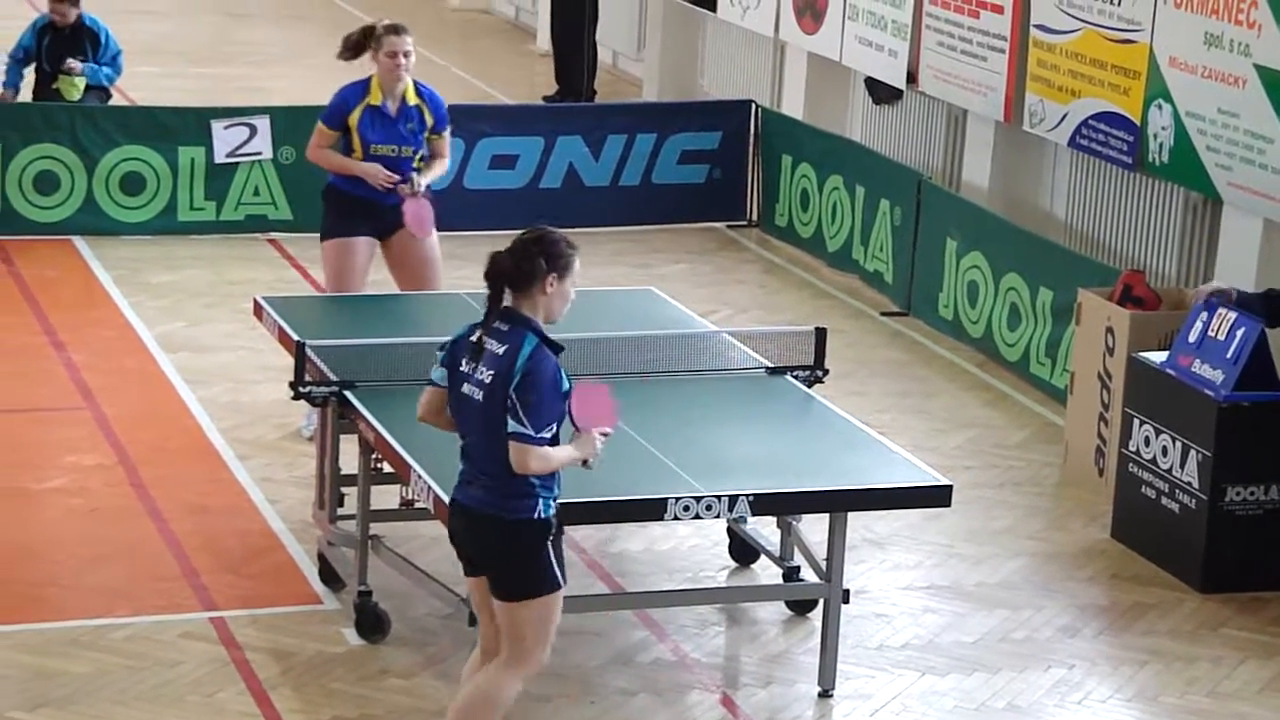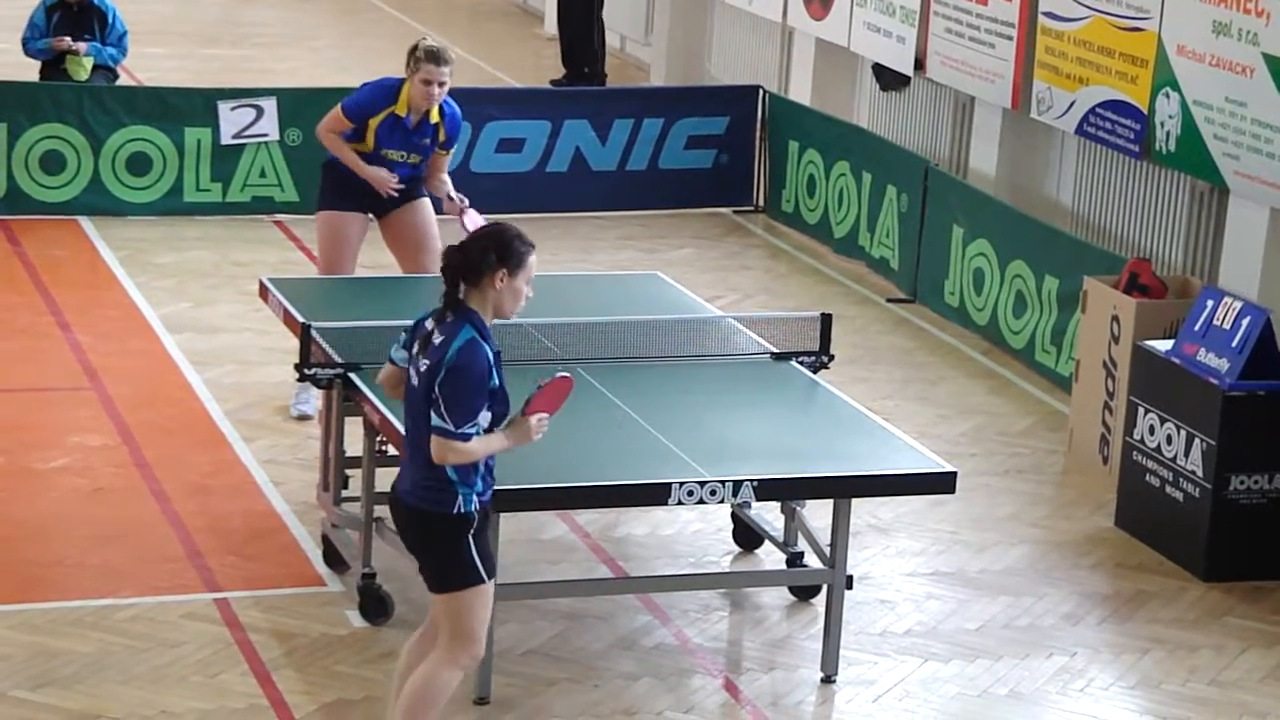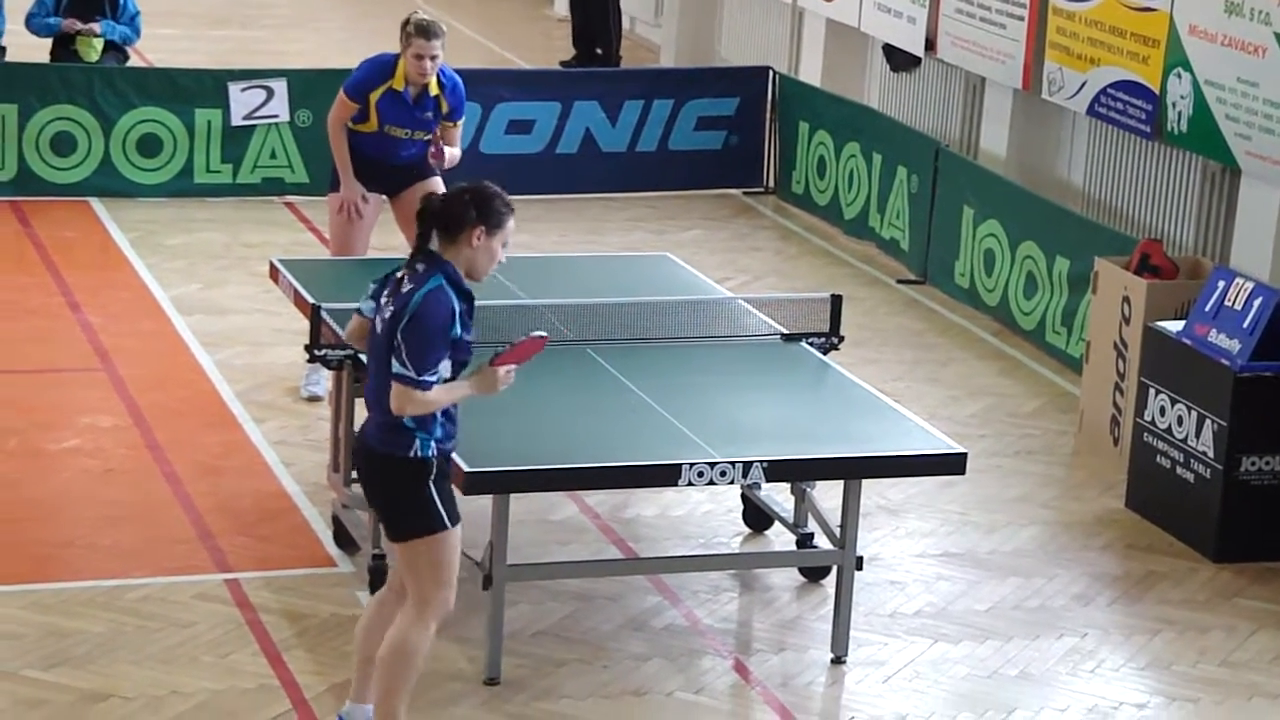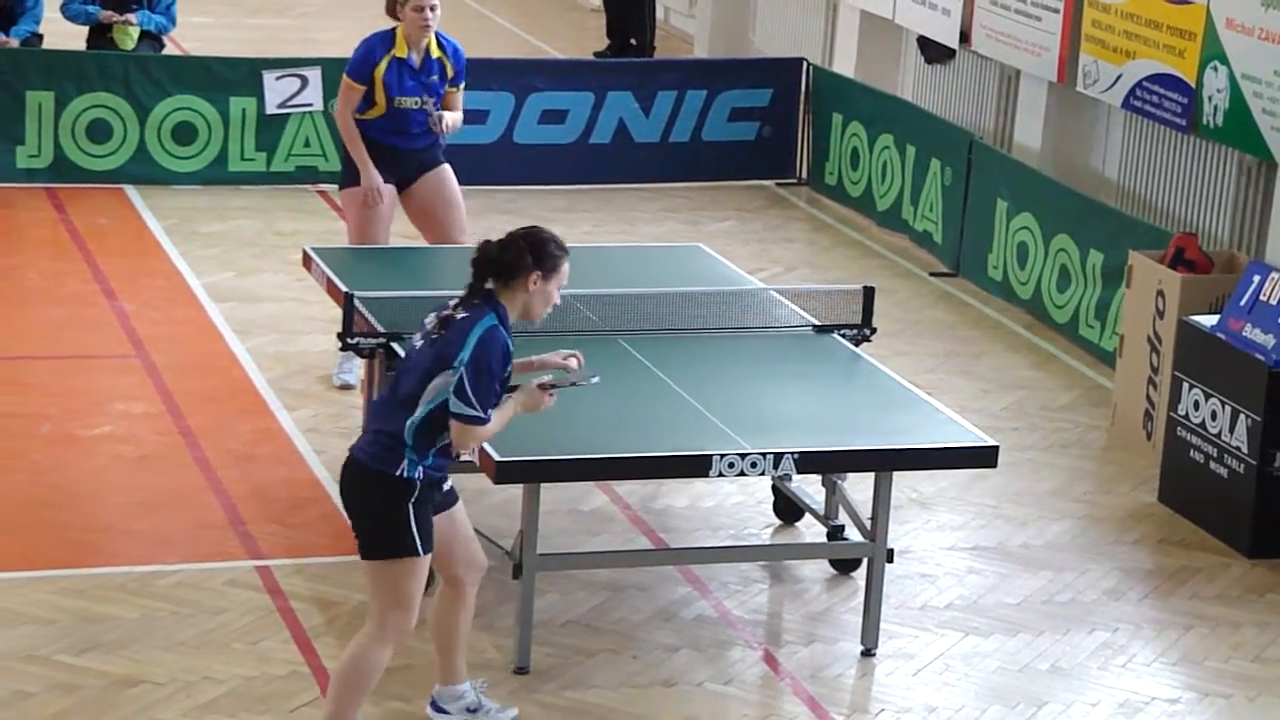
dt=0.7s
person 1, frame 1
left shoulder: (468, 339)
right shoulder: (537, 363)
left elbow: (428, 411)
right elbow: (527, 461)
right wrist: (578, 448)
left hip: (468, 513)
right hip: (519, 525)
left knee: (494, 647)
right knee: (521, 660)
person 1, frame 2
left shoulder: (430, 326)
right shoulder: (471, 355)
left elbow: (388, 382)
right elbow: (447, 451)
right wrist: (510, 436)
left hip: (415, 501)
right hip: (449, 513)
left knee: (442, 632)
right knee: (461, 653)
person 1, frame 3
left shoulder: (405, 276)
right shoulder: (438, 303)
left elbow: (356, 334)
right elbow: (408, 400)
right wrist: (476, 383)
left hip: (383, 453)
right hip: (409, 464)
left knee: (405, 588)
right knee: (432, 604)
person 1, frame 4
left shoulder: (469, 314)
right shoulder: (487, 336)
right elbow: (466, 434)
left wrist: (536, 365)
right wrist: (520, 401)
left hip: (415, 474)
right hip: (387, 484)
left knee: (467, 571)
right knee: (393, 626)
person 2, frame 1
left shoulder: (430, 103)
right shoulder: (350, 99)
left elbow: (442, 158)
right elbow: (316, 151)
left wrist: (422, 180)
right wrist: (362, 168)
left hip: (405, 208)
right hip: (350, 208)
right ankle: (319, 404)
person 2, frame 2
left shoulder: (450, 118)
right shoulder: (376, 96)
left elbow: (435, 174)
right elbow: (326, 131)
left wrist: (449, 196)
right wrist: (367, 171)
left hip: (404, 188)
right hip: (348, 181)
left knee: (432, 279)
right ankle: (308, 382)
person 2, frame 3
left shoulder: (451, 88)
right shoulder: (374, 72)
left elbow: (454, 149)
right elbow: (336, 122)
left wrist: (445, 155)
right wrist: (348, 181)
left hip: (415, 168)
right hip: (361, 165)
right ankle: (320, 362)
person 2, frame 4
left shoulder: (451, 54)
right shoulder: (374, 50)
left elbow: (455, 112)
right elbow: (343, 112)
left wrist: (447, 120)
right wrist: (366, 170)
left hip: (425, 155)
right hip: (373, 156)
left knee: (456, 248)
right ankle: (350, 352)
